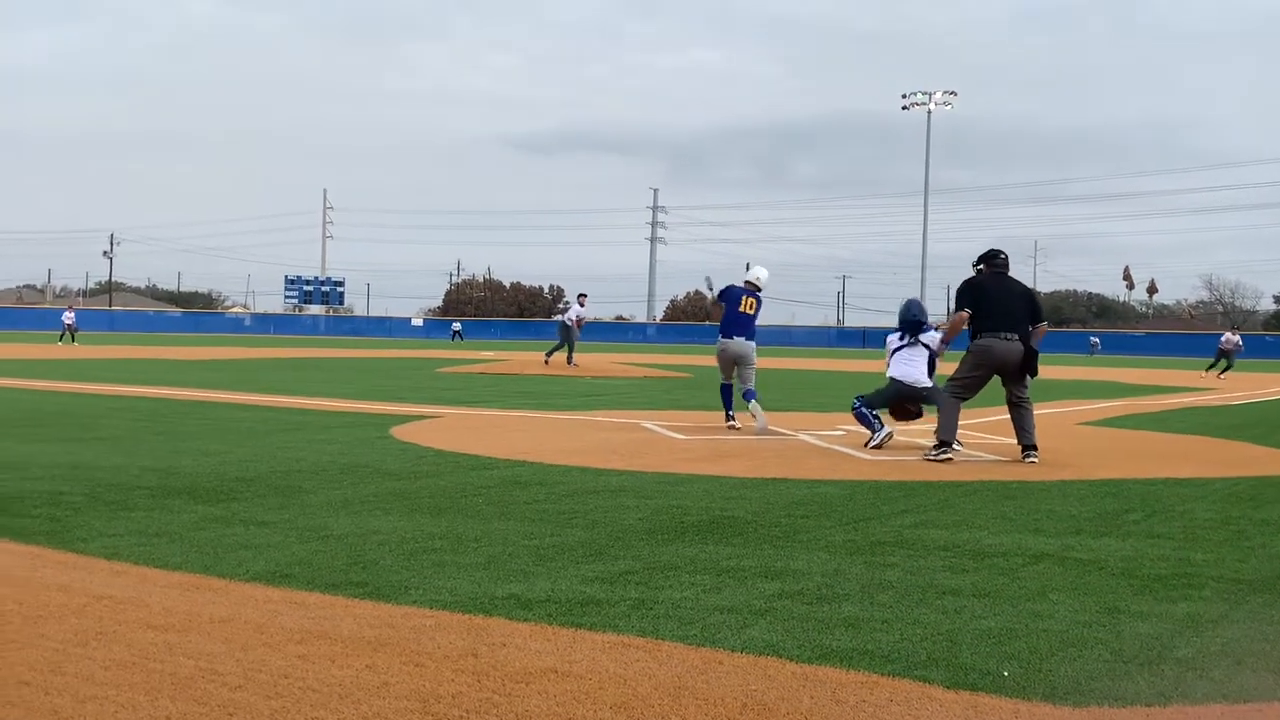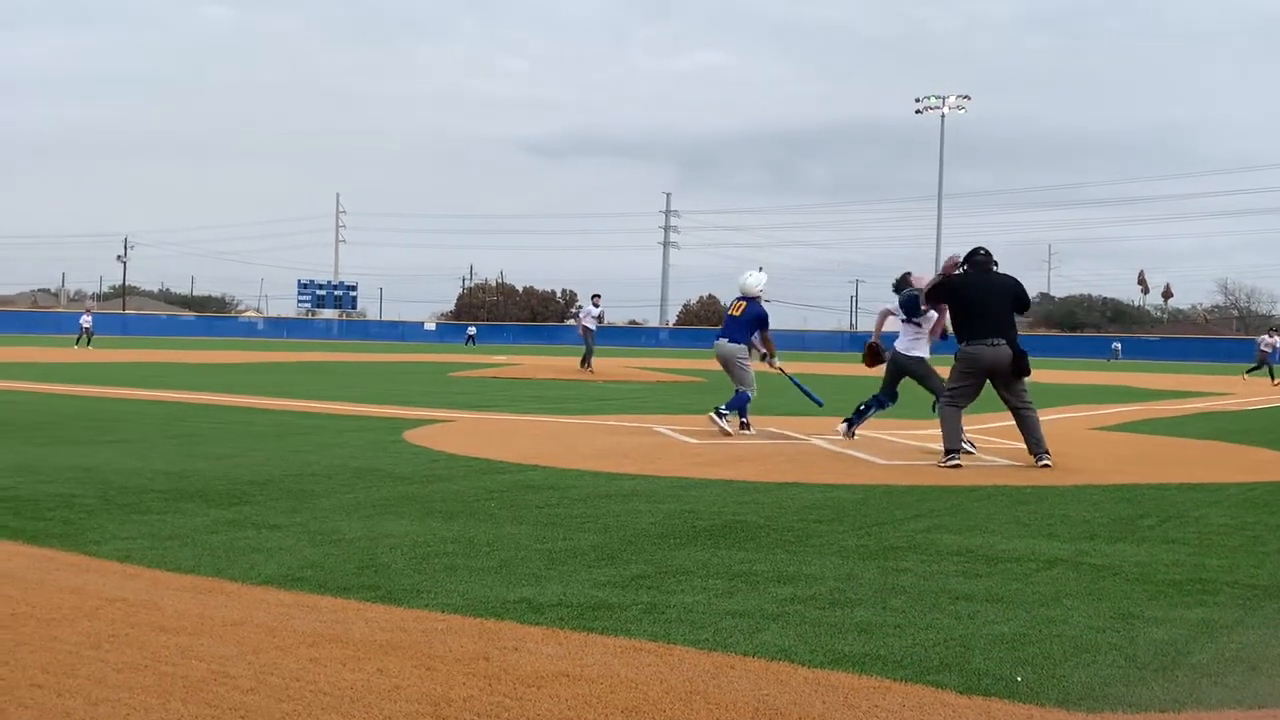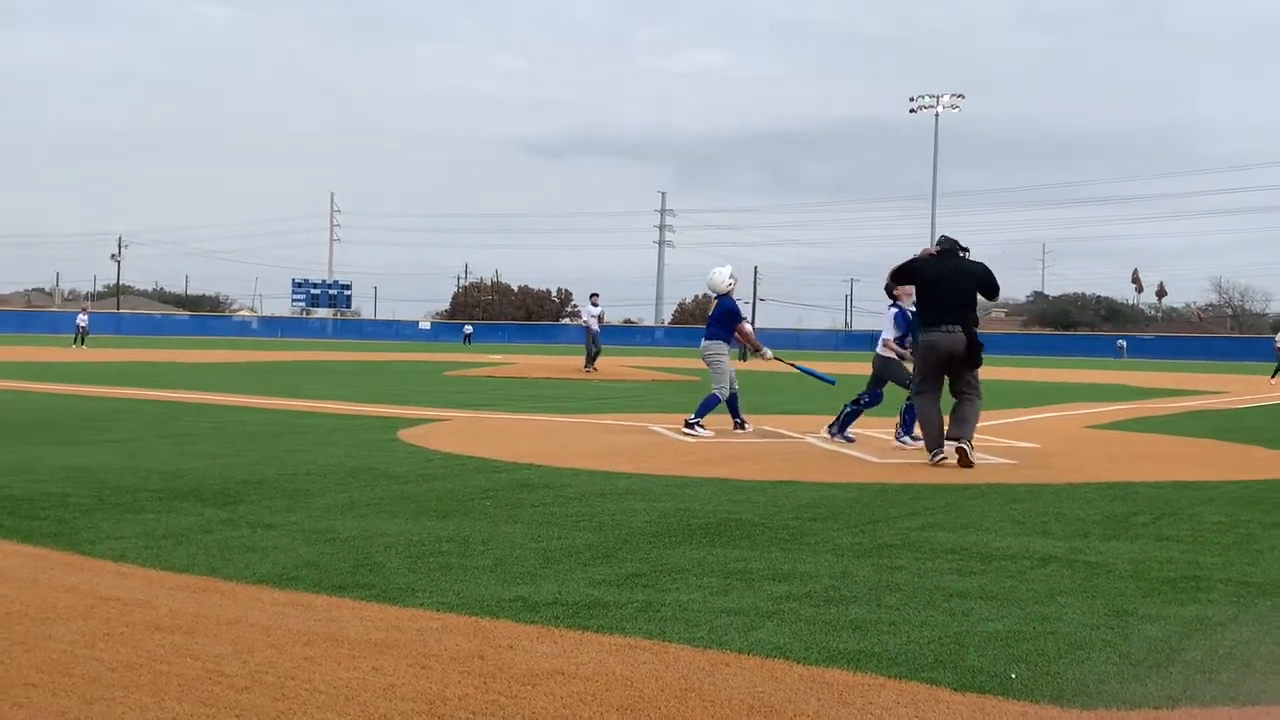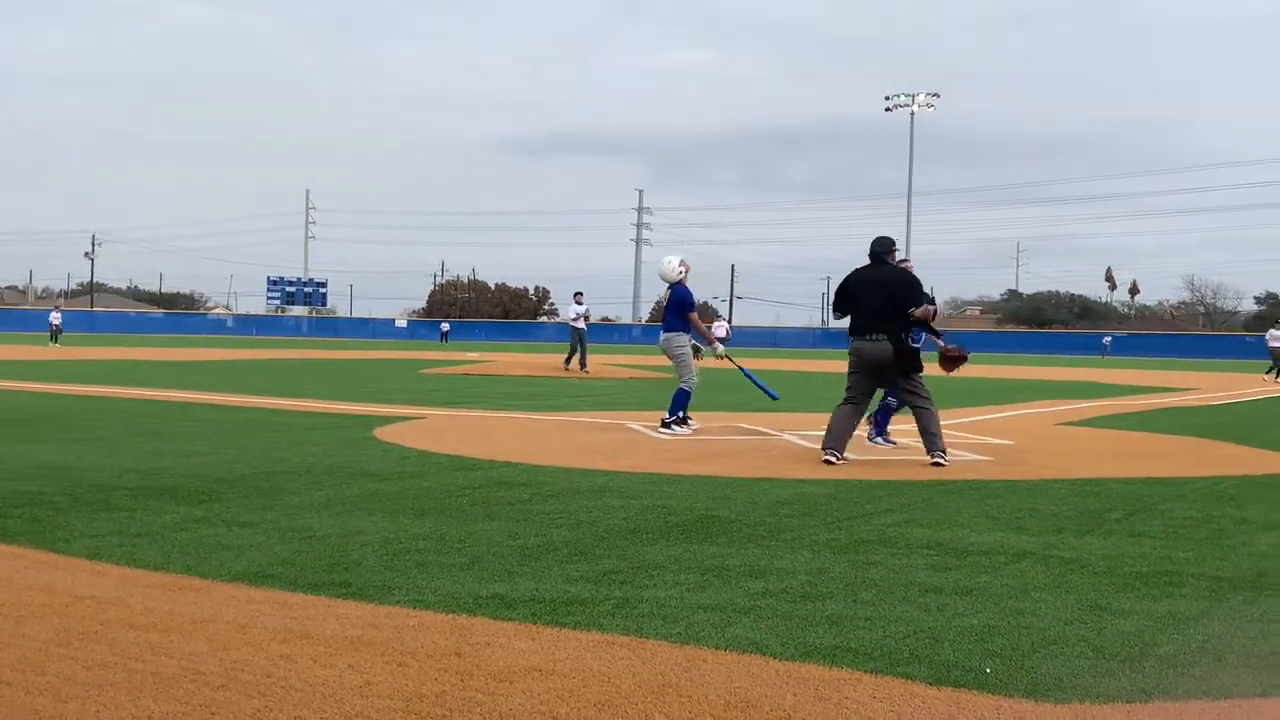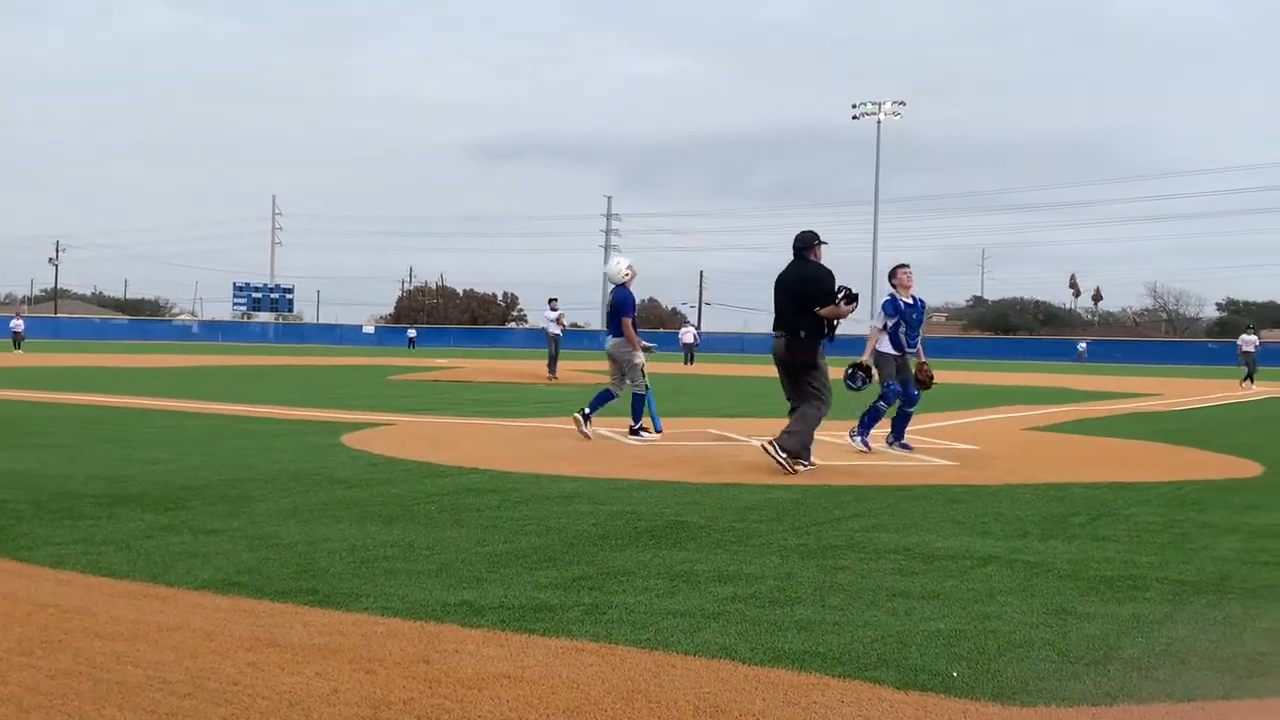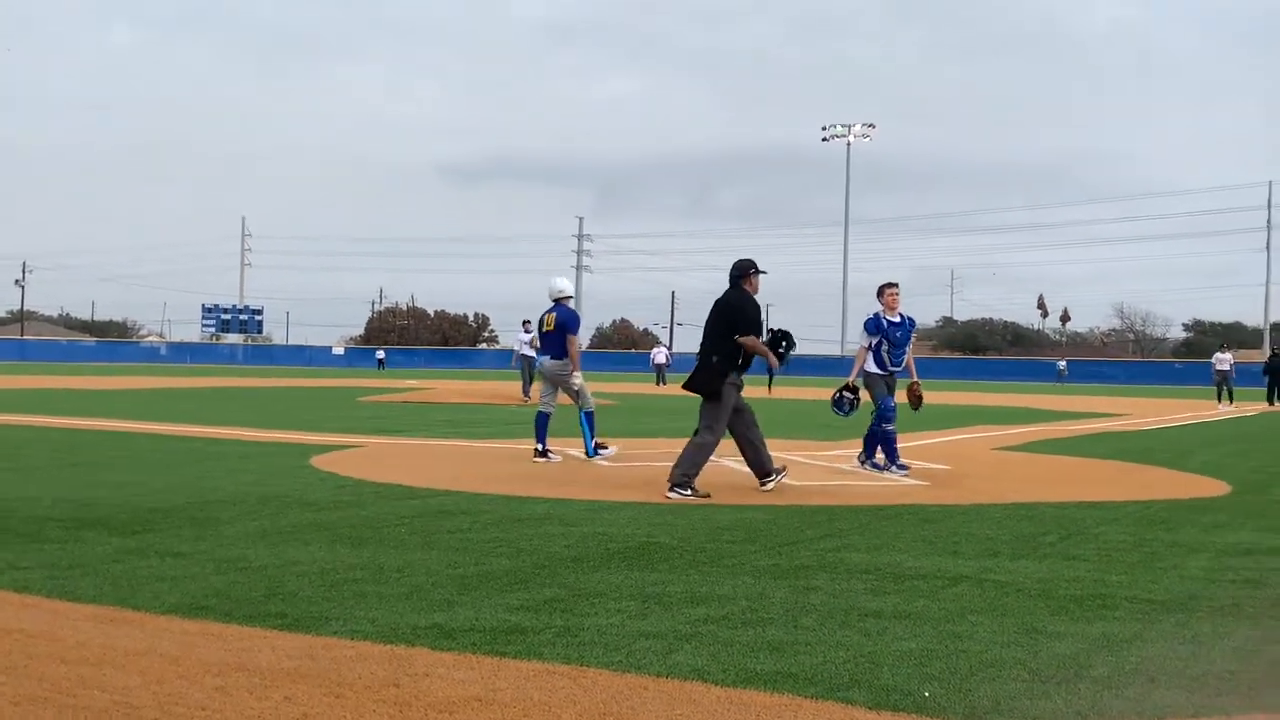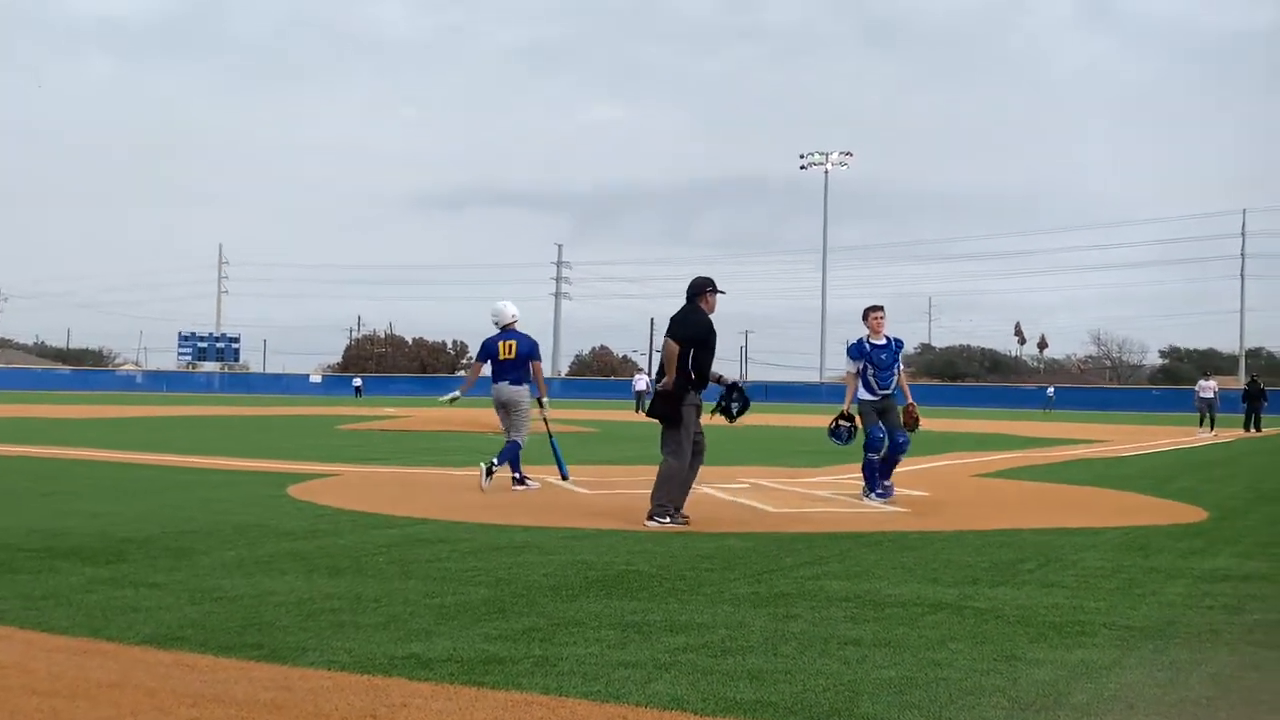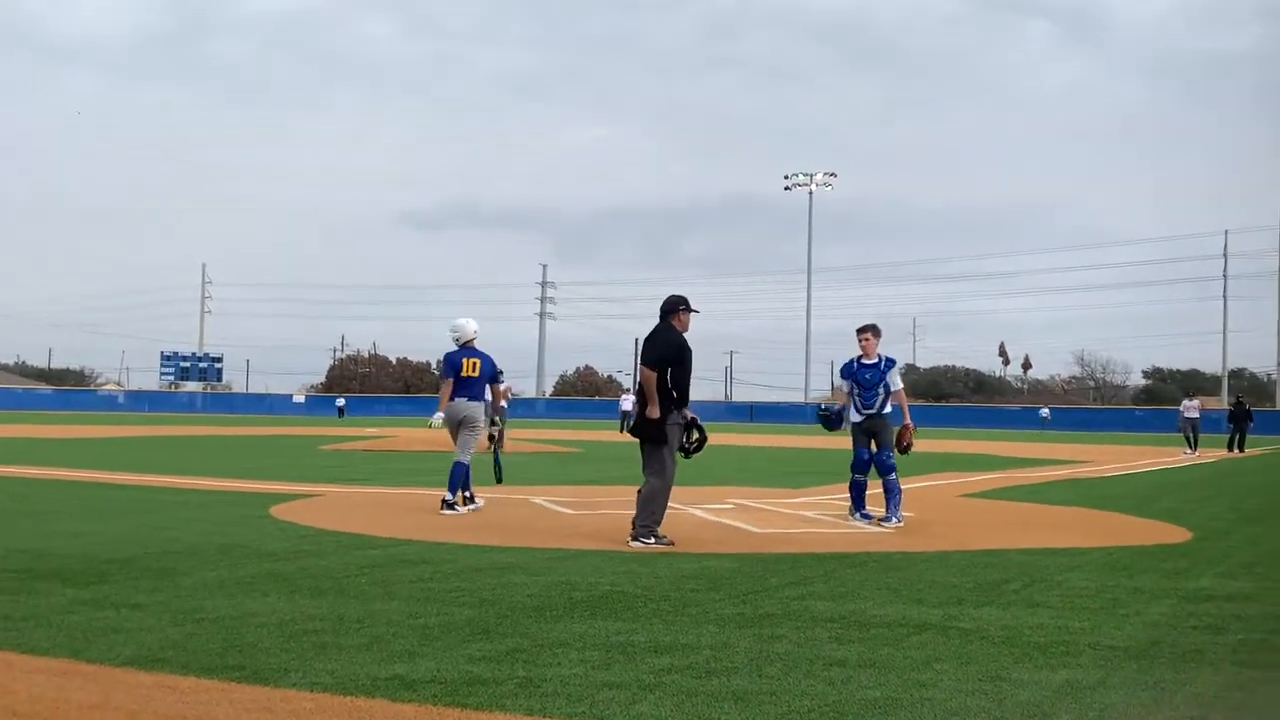
dt=0.3s
person 1, frame 1
left shoulder: (973, 284)
right shoulder: (1025, 290)
left elbow: (961, 317)
right elbow: (1041, 328)
left wrist: (944, 342)
right wrist: (1027, 352)
left hip: (986, 346)
right hip: (1018, 348)
left knee: (953, 392)
right knee: (1020, 399)
left ankle: (943, 446)
right ankle: (1030, 449)
person 1, frame 2
left shoulder: (956, 282)
right shoulder: (1009, 282)
left elbow: (927, 298)
right elbow: (1024, 309)
left wrist: (945, 274)
left hip: (972, 352)
right hip: (1007, 352)
left knee: (950, 402)
right knee: (1022, 404)
left ankle: (953, 453)
right ankle: (1041, 453)
person 1, frame 3
left shoulder: (922, 267)
right shoulder: (976, 268)
left elbow: (892, 277)
right elbow: (994, 295)
left hip: (930, 339)
right hip: (963, 339)
left knee: (925, 394)
right knee: (969, 395)
left ankle: (936, 448)
right ankle: (962, 439)
person 1, frame 4
left shoulder: (853, 278)
right shoulder: (904, 277)
left elbow: (837, 313)
right elbow: (917, 312)
right wrist: (928, 313)
left hip: (860, 347)
right hip: (894, 348)
left knee: (853, 400)
right knee: (921, 400)
left ankle: (831, 449)
right ankle: (936, 451)
person 1, frame 5
left shoulder: (783, 275)
right shoulder: (821, 273)
right elbow: (825, 311)
right wrist: (844, 311)
left hip: (781, 343)
right hip: (804, 345)
left knee: (800, 402)
right knee: (817, 401)
left ankle: (799, 457)
right ankle: (783, 446)
person 1, frame 6
left shoulder: (728, 299)
right shoulder: (746, 302)
right elbow: (745, 338)
left wrist: (760, 349)
right wrist: (768, 356)
left hip: (718, 372)
right hip: (721, 374)
left knee: (745, 421)
right knee: (710, 430)
left ankle: (765, 474)
right ankle: (679, 484)
person 1, frame 7
left shoulder: (689, 317)
right shoulder: (696, 318)
right elbow: (670, 343)
left wrist: (718, 378)
right wrist: (670, 378)
left hip: (682, 395)
right hip: (680, 396)
left knee: (695, 448)
right knee: (677, 454)
left ankle: (672, 505)
right ankle: (660, 513)
person 1, frame 8
left shoulder: (658, 335)
right shoulder: (671, 337)
right elbow: (648, 371)
left wrist: (683, 408)
right wrist: (654, 406)
left hip: (653, 413)
right hip: (661, 415)
left knee: (654, 473)
right knee: (661, 475)
left ankle: (641, 528)
right ankle: (644, 533)
person 2, frame 1
left shoulder: (892, 337)
right shoulder: (930, 335)
left hip: (896, 386)
right hip: (922, 391)
left knee: (859, 404)
left ankle: (879, 429)
person 2, frame 2
left shoulder: (904, 303)
right shoulder: (927, 312)
left elbow: (884, 312)
right elbow: (934, 334)
left wrist: (875, 337)
right wrist: (942, 312)
left hip: (897, 356)
right hip: (915, 360)
left knee: (884, 397)
right knee: (944, 395)
left ankle: (850, 424)
person 2, frame 3
left shoulder: (911, 311)
right shoulder: (895, 313)
right elbow: (886, 342)
right wrist: (904, 353)
left hip: (889, 360)
right hip: (887, 360)
left knee: (869, 397)
left ankle: (836, 429)
right ankle: (904, 432)
person 2, frame 4
left shoulder: (922, 297)
left elbow: (924, 325)
left wrist: (939, 343)
left hip: (908, 350)
right knee: (896, 390)
left ankle: (877, 421)
right ankle: (877, 431)
person 2, frame 5
left shoulder: (919, 304)
right shoulder: (890, 303)
right elbow: (876, 330)
left wrist: (922, 359)
right wrist: (866, 355)
left hip: (902, 357)
right hip: (885, 355)
left knee: (912, 396)
right knee: (891, 393)
left ankle: (896, 438)
right ankle: (860, 431)
person 2, frame 6
left shoulder: (907, 323)
right shoulder: (874, 322)
left elbow: (908, 352)
right elbow: (863, 350)
left wrist: (914, 377)
right wrist: (853, 375)
left hip: (891, 376)
right hip: (874, 375)
left knee: (882, 417)
right knee: (887, 411)
left ankle: (867, 456)
right ankle: (892, 460)
person 2, frame 7
left shoulder: (895, 345)
right shoulder: (859, 347)
left elbow: (900, 373)
right elbow: (852, 376)
left wrist: (909, 398)
right wrist: (847, 404)
left hip: (889, 400)
right hip: (867, 402)
left knee: (900, 440)
right knee: (875, 441)
left ankle: (884, 476)
right ankle: (871, 488)
person 2, frame 8
left shoulder: (889, 365)
right shoulder: (850, 367)
left elbow: (898, 392)
right elbow: (846, 394)
left wrist: (907, 418)
left hip: (881, 420)
right hip: (859, 421)
left knee: (885, 463)
right knee: (861, 463)
left ankle: (894, 512)
right ankle: (857, 509)
person 3, frame 1
left shoulder: (732, 291)
right shoulder: (758, 300)
left elbow: (715, 302)
left wrist: (715, 294)
left hip: (726, 344)
right hip: (748, 346)
left knee: (727, 380)
right knee: (747, 386)
left ankle: (729, 416)
right ankle: (753, 404)
person 3, frame 2
left shoulder: (736, 301)
right shoulder: (760, 311)
right elbow: (766, 339)
left wrist: (762, 351)
right wrist: (774, 357)
left hip: (720, 346)
right hip: (736, 350)
left knee: (742, 385)
right knee: (748, 391)
left ankle: (744, 422)
right ankle: (722, 413)
person 3, frame 3
left shoulder: (720, 300)
right shoulder: (730, 305)
right elbow: (743, 332)
left wrist: (751, 346)
right wrist: (762, 349)
left hip: (711, 346)
right hip: (716, 348)
left knee: (731, 384)
right knee: (721, 391)
left ankle: (739, 422)
right ankle: (692, 422)
person 3, frame 4
left shoulder: (672, 289)
right shoulder: (683, 292)
right elbow: (695, 323)
left wrist: (689, 343)
right wrist: (714, 343)
left hip: (667, 338)
right hip: (677, 339)
left knee: (686, 378)
right knee: (688, 381)
left ankle: (678, 415)
right ankle: (670, 421)
person 3, frame 5
left shoulder: (615, 293)
right shoulder: (626, 295)
right elbow: (626, 327)
left wrist: (641, 343)
right wrist: (637, 352)
left hip: (612, 343)
right hip: (623, 344)
left knee: (616, 386)
right knee: (640, 384)
left ankle: (585, 414)
right ankle: (636, 428)
person 3, frame 6
left shoulder: (545, 315)
right shoulder: (572, 315)
right elbow: (572, 345)
right wrist: (576, 372)
left hip: (545, 364)
right hip: (561, 365)
left knee: (545, 407)
right knee: (586, 404)
left ankle: (540, 449)
right ankle: (591, 447)
person 3, frame 7
left shoulder: (489, 342)
right shoulder: (529, 341)
left elbow: (475, 369)
right elbow: (537, 372)
left wrist: (460, 392)
right wrist: (543, 399)
left hip: (498, 390)
right hip: (519, 392)
left knee: (511, 435)
right knee: (518, 437)
left ankle: (518, 477)
right ankle: (492, 466)
person 3, frame 8
left shoulder: (451, 357)
right shoulder: (487, 360)
left elbow: (447, 386)
right elbow: (497, 391)
left wrist: (440, 412)
right wrist: (495, 416)
left hip: (453, 407)
right hip: (475, 408)
left knee: (462, 453)
right knee: (464, 455)
left ankle: (467, 495)
right ankle: (451, 500)
